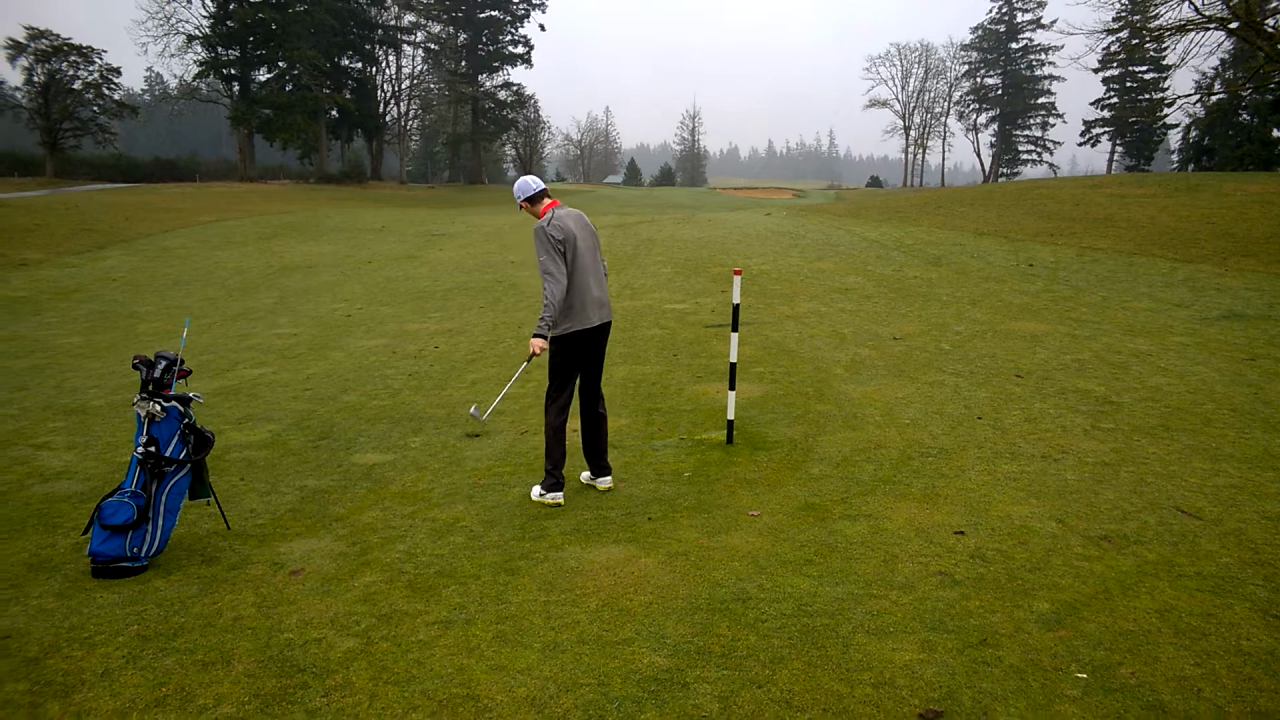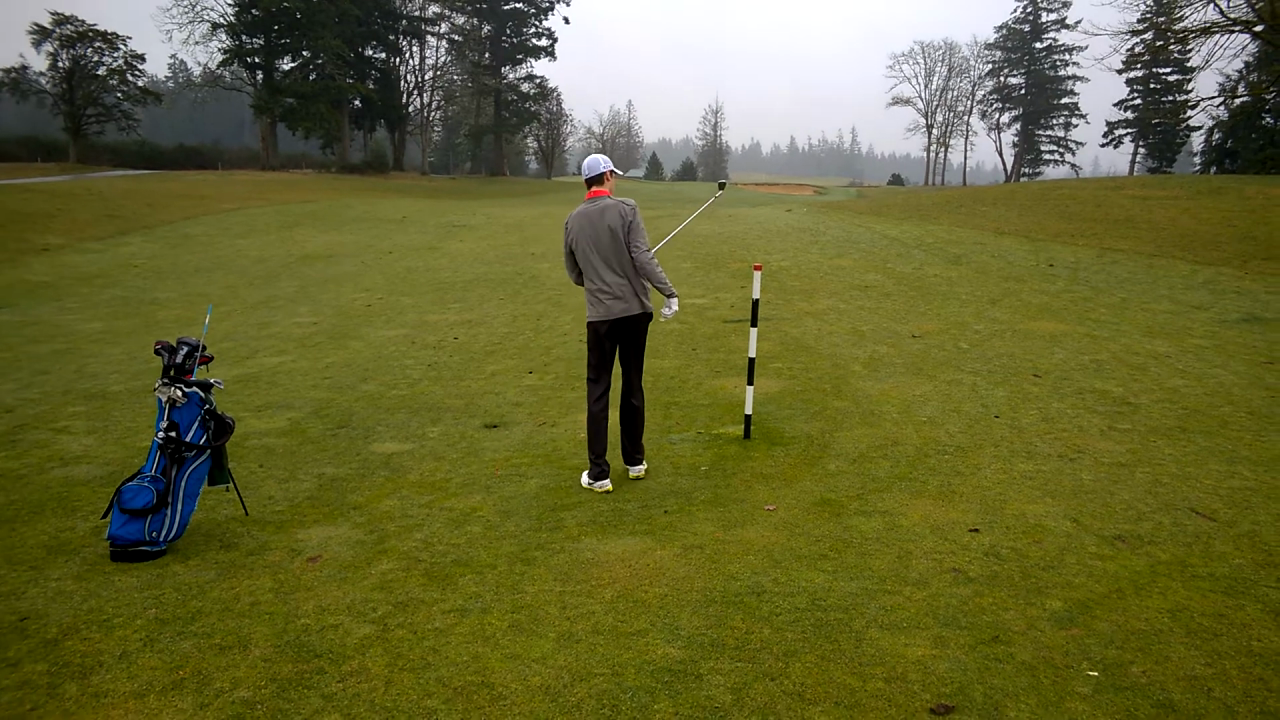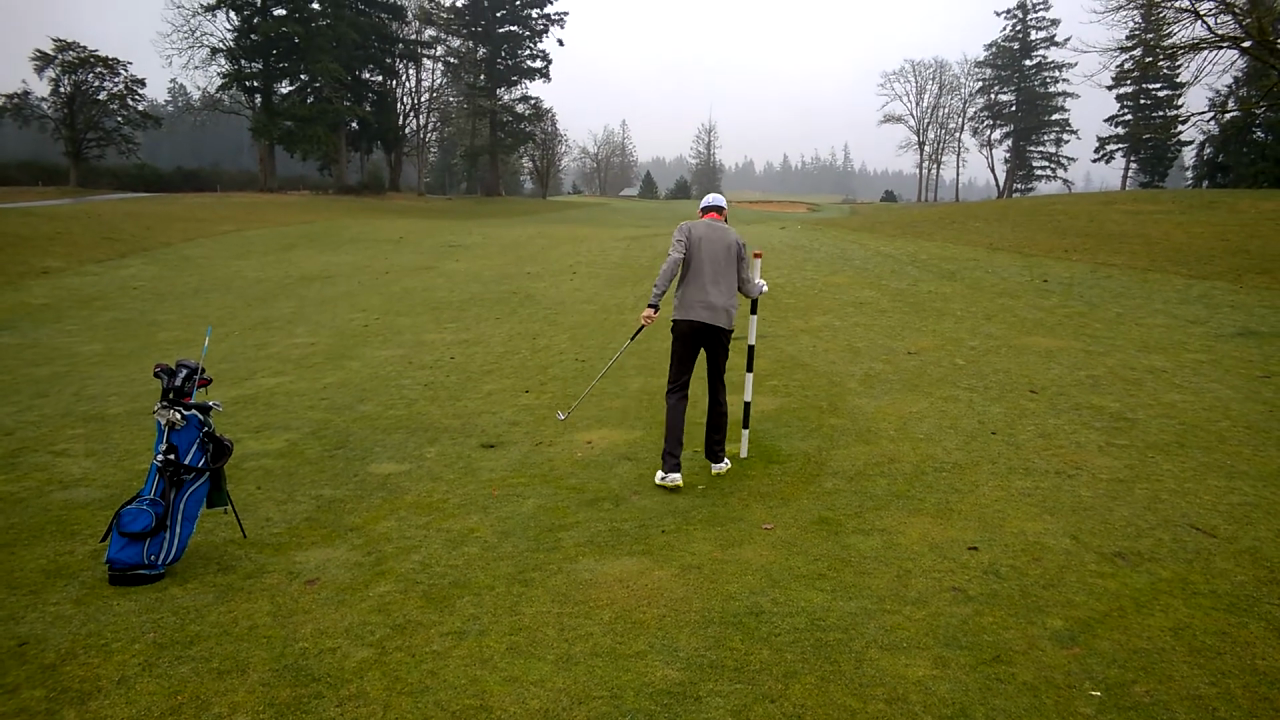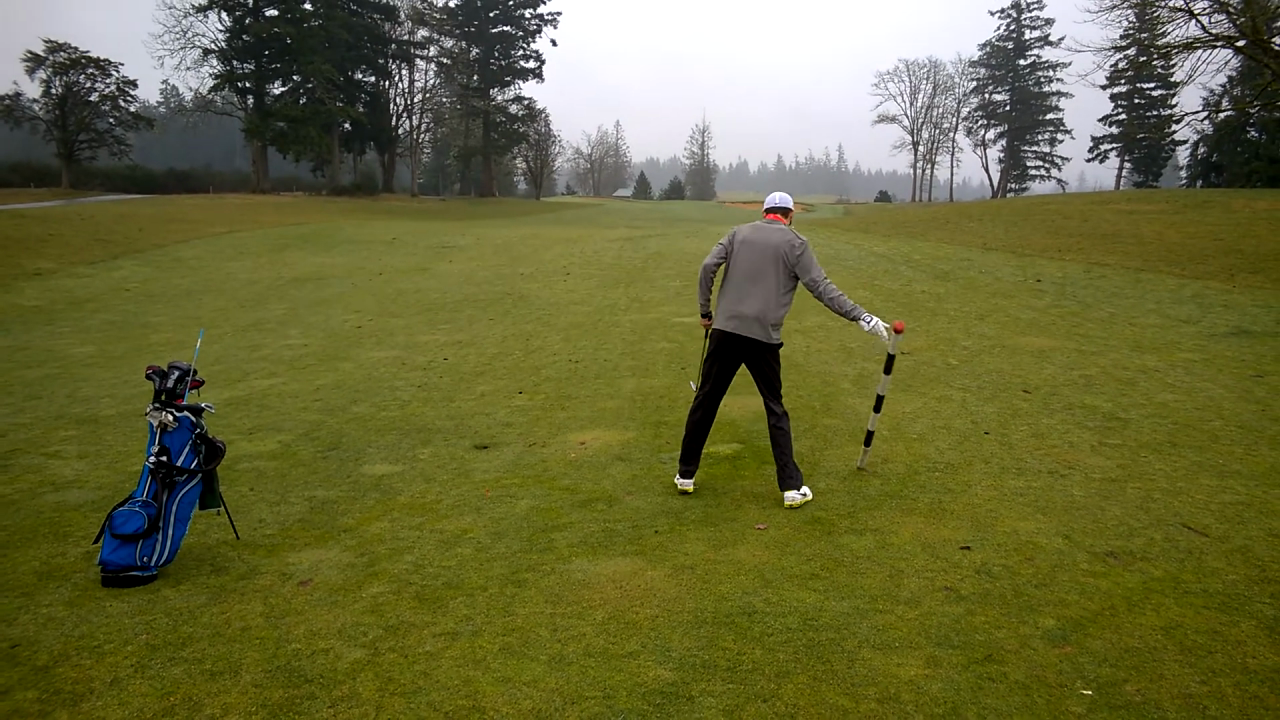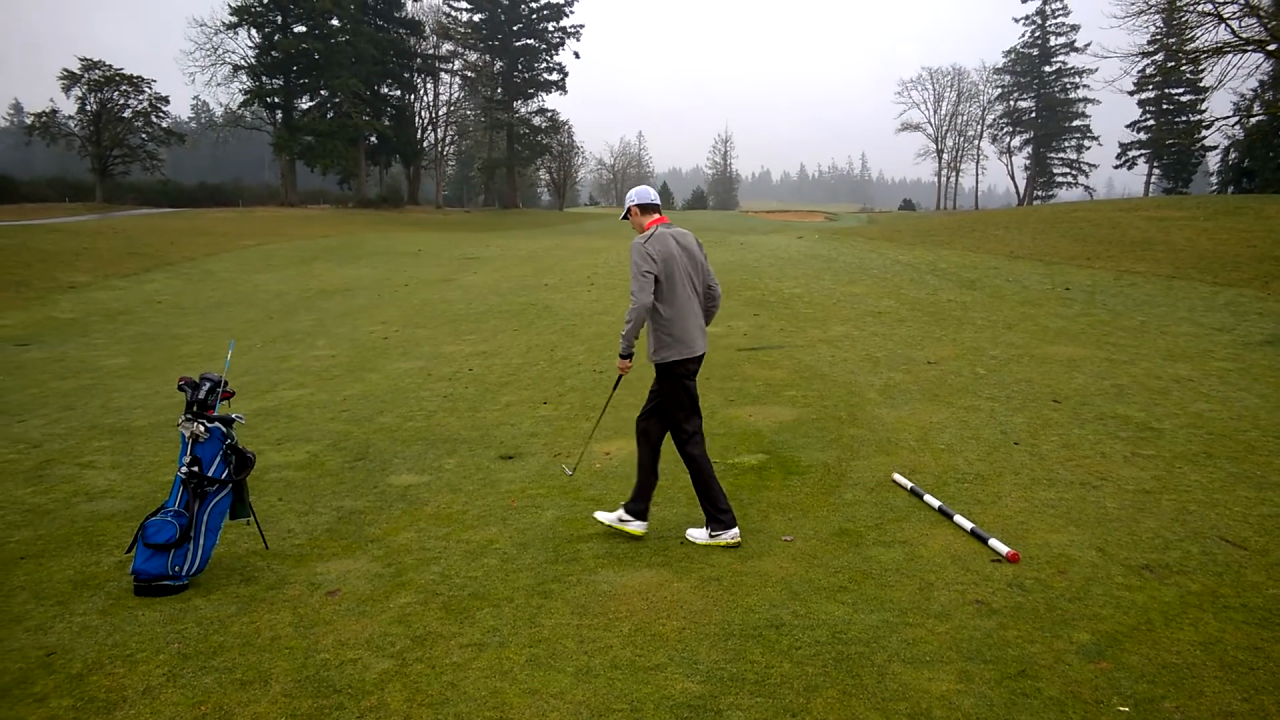
dt=1s
person 1, frame 1
left shoulder: (546, 227)
right shoulder: (580, 217)
left elbow: (555, 283)
left wrist: (542, 331)
left hip: (571, 325)
right hip: (600, 319)
left knee: (558, 402)
right knee: (592, 394)
left ankle: (552, 485)
right ankle: (601, 471)
person 1, frame 2
left shoulder: (572, 221)
right shoulder: (625, 208)
right elbow: (642, 256)
right wrist: (669, 293)
left hip: (599, 314)
right hip: (634, 309)
left knee: (598, 391)
right knee: (632, 385)
left ankle: (599, 473)
right ankle: (634, 460)
person 1, frame 3
left shoulder: (687, 228)
right shoulder: (735, 238)
left elbow: (673, 261)
right elbow: (745, 285)
left wrist: (653, 303)
right wrist: (760, 288)
left hip: (688, 319)
right hip: (721, 322)
left knee: (677, 391)
right knee: (716, 389)
left ankle: (671, 468)
right ankle: (716, 457)
person 1, frame 4
left shoulder: (739, 232)
right shoulder: (796, 242)
left elbow: (708, 267)
right elbow: (822, 288)
left wrist: (705, 311)
right wrist: (862, 317)
left hip: (725, 330)
right hip: (763, 336)
left knee: (706, 400)
right knee: (775, 408)
left ankle: (686, 474)
right ankle: (792, 486)
person 1, frame 5
left shoulder: (644, 244)
right shoulder: (690, 239)
left elbow: (641, 303)
right elbow: (713, 293)
left wrist: (625, 350)
left hip: (672, 354)
right hip: (693, 349)
left knee: (688, 438)
right knee: (650, 424)
left ankle: (723, 525)
right ankle: (636, 513)
